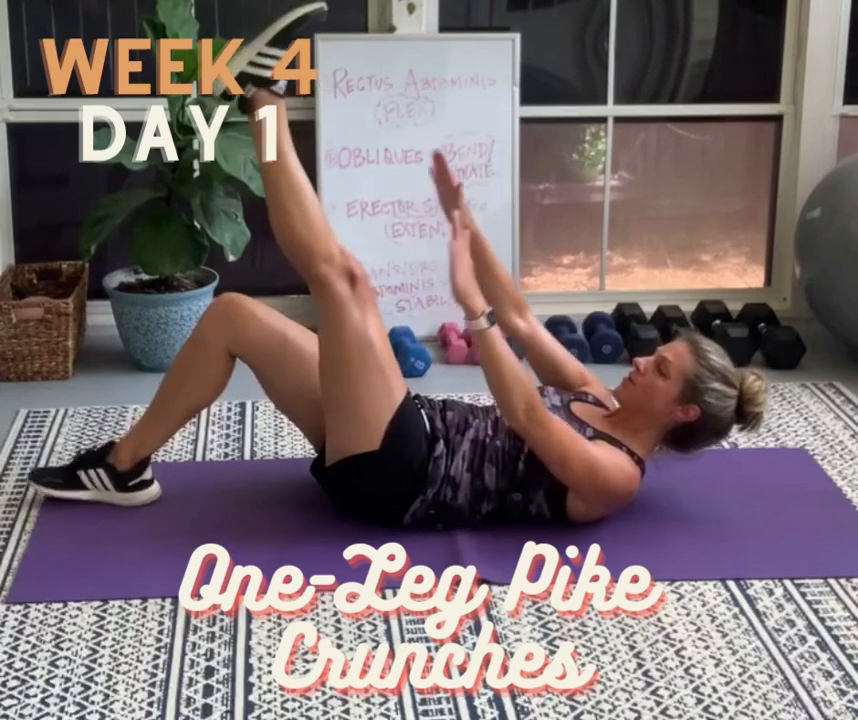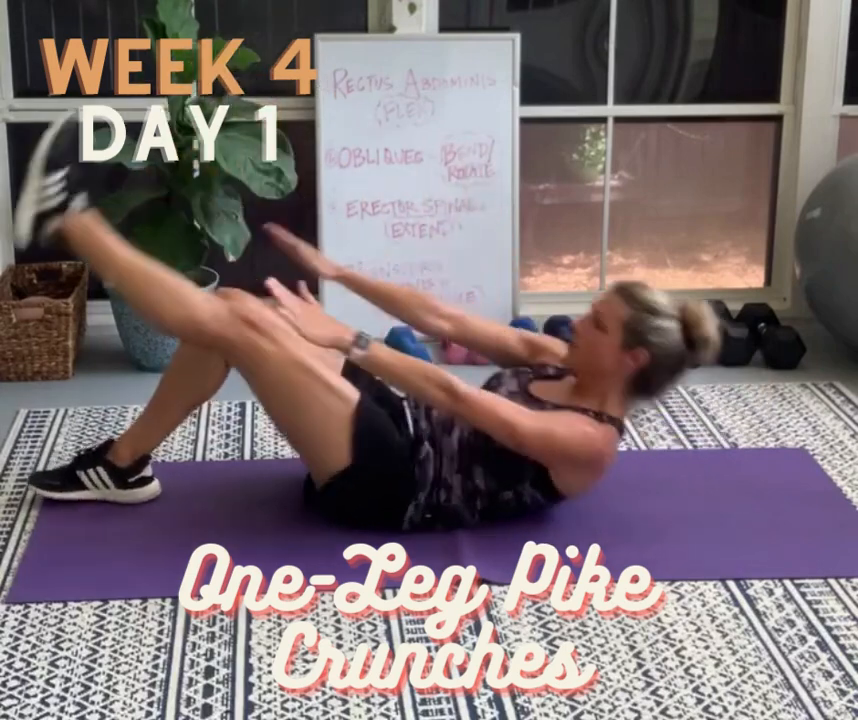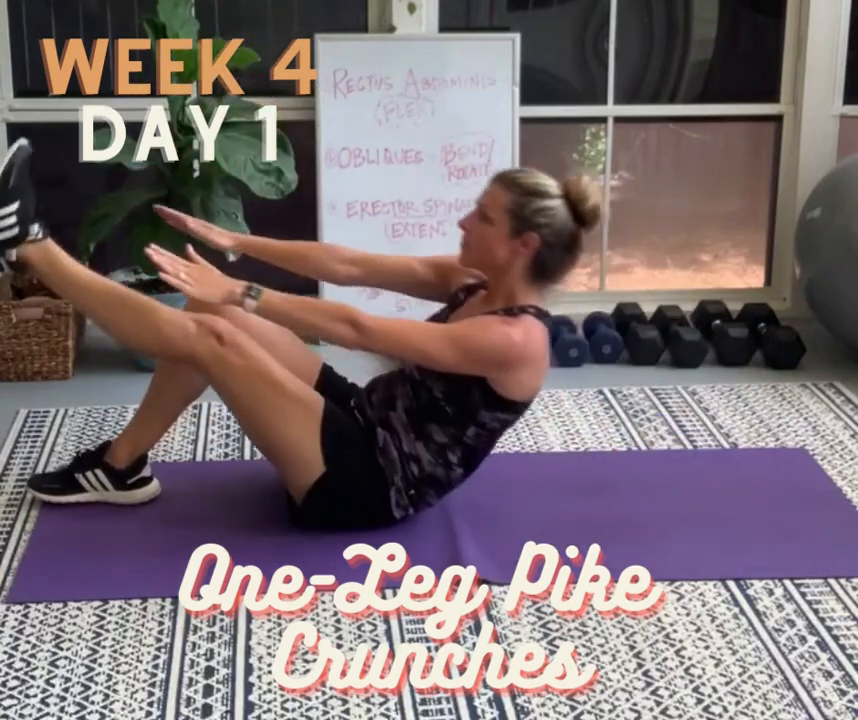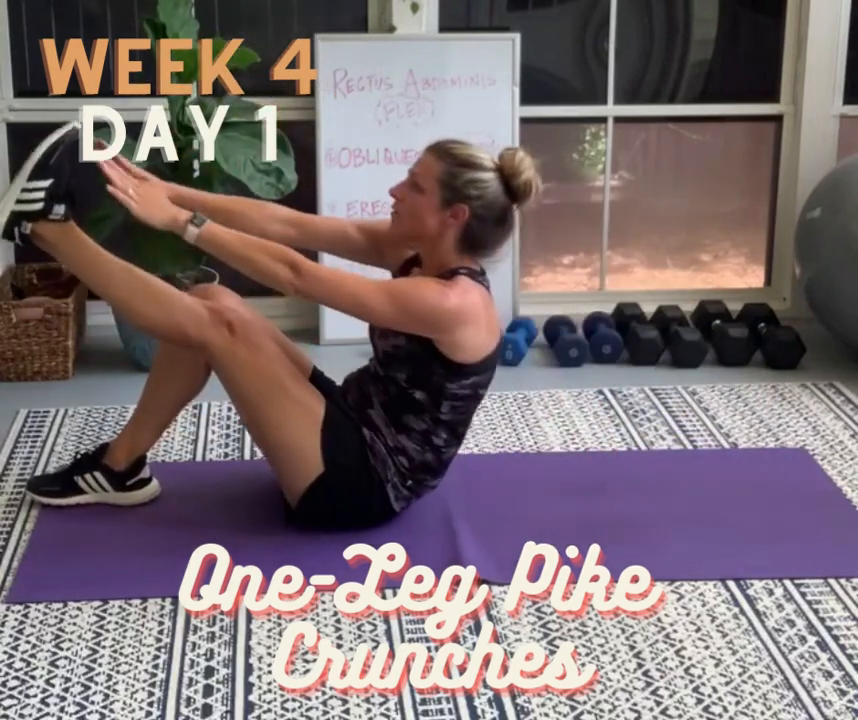
dt=0.4s
person 1, frame 1
left shoulder: (616, 475)
right shoulder: (602, 406)
left elbow: (527, 419)
right elbow: (522, 322)
left wrist: (473, 312)
right wrist: (465, 222)
left hip: (395, 478)
right hip: (418, 437)
left knee: (342, 277)
right knee: (233, 315)
left ankle: (270, 107)
right ankle: (123, 467)
person 1, frame 2
left shoulder: (593, 443)
right shoulder: (563, 367)
left elbow: (457, 399)
right elbow: (445, 321)
left wrist: (346, 340)
right wrist: (339, 274)
left hip: (383, 483)
right hip: (399, 428)
left knee: (234, 324)
right knee: (232, 306)
left ankle: (71, 218)
right ankle: (124, 465)
person 1, frame 3
left shoulder: (516, 342)
right shoulder: (475, 284)
left elbow: (359, 331)
right elbow: (350, 265)
left wrist: (242, 295)
right wrist: (237, 243)
left hip: (366, 484)
right hip: (362, 422)
left knee: (206, 336)
right knee: (211, 312)
right ankle: (122, 467)
person 1, frame 4
left shoulder: (454, 303)
right shoulder: (414, 251)
left elbow: (297, 275)
right elbow: (288, 224)
left wrist: (183, 222)
right wrist: (172, 192)
left hip: (364, 483)
right hip: (351, 428)
left knee: (218, 324)
right knee: (208, 300)
left ankle: (50, 225)
right ankle: (120, 467)
